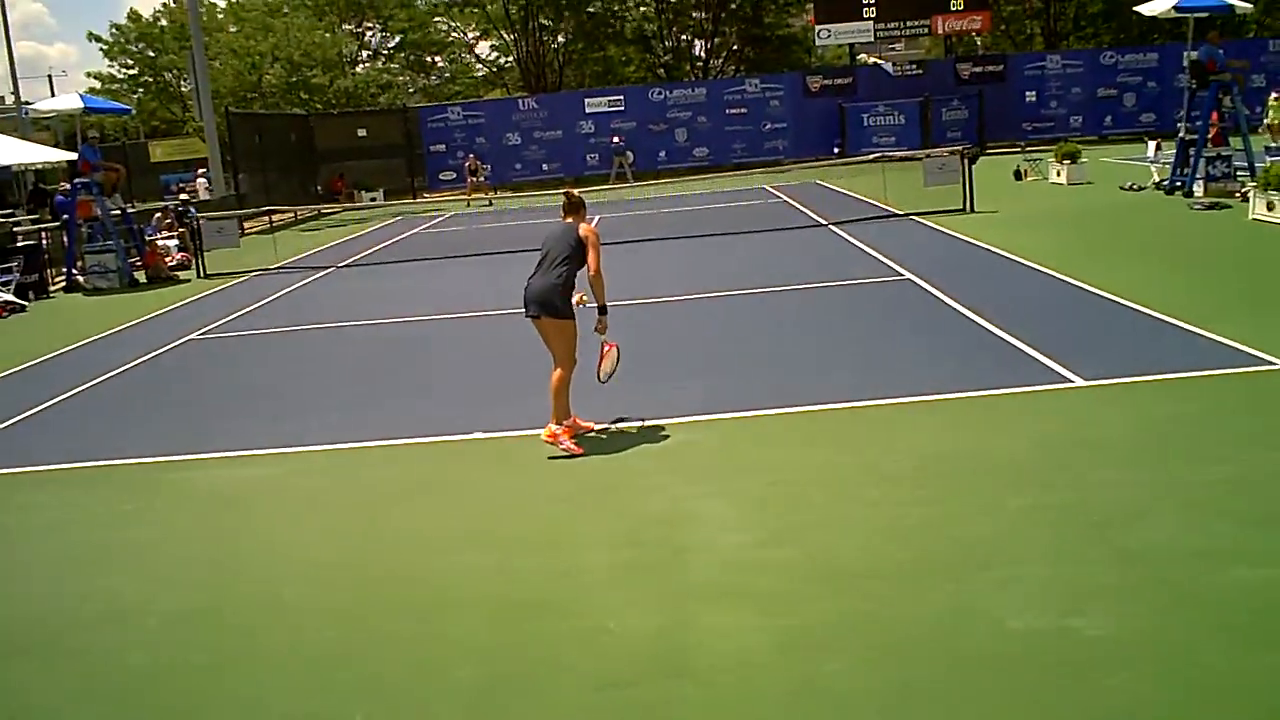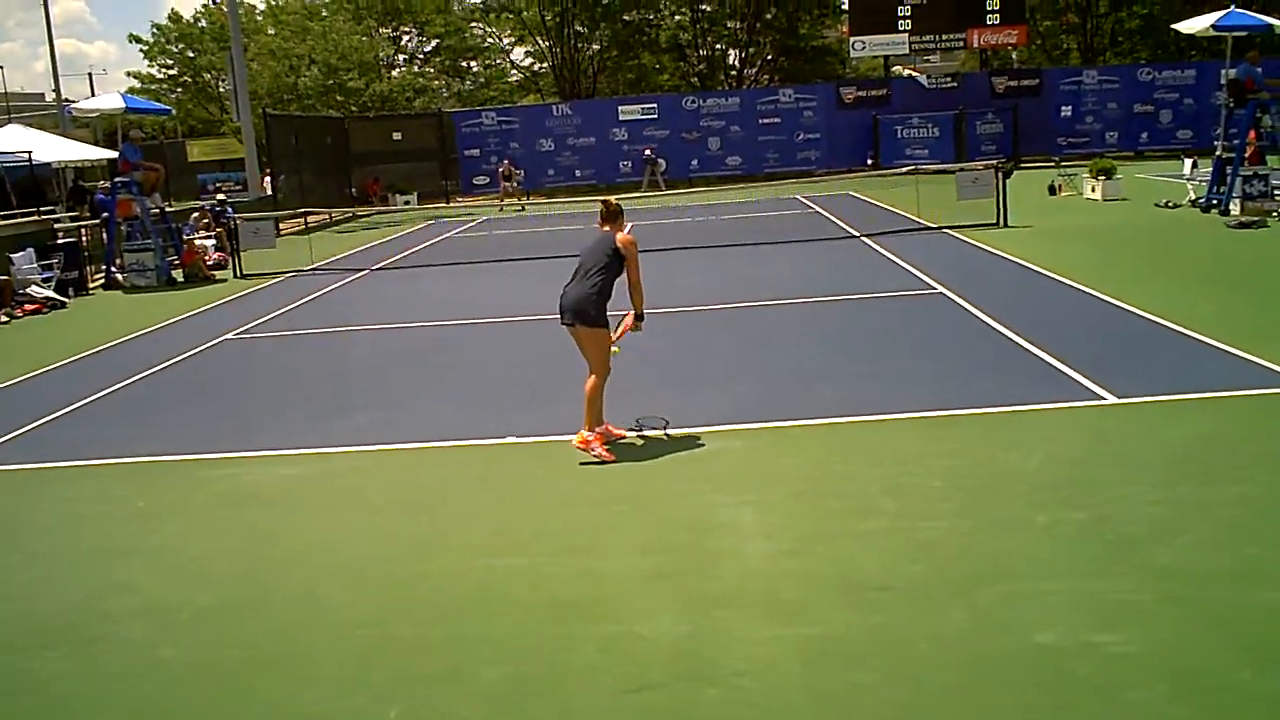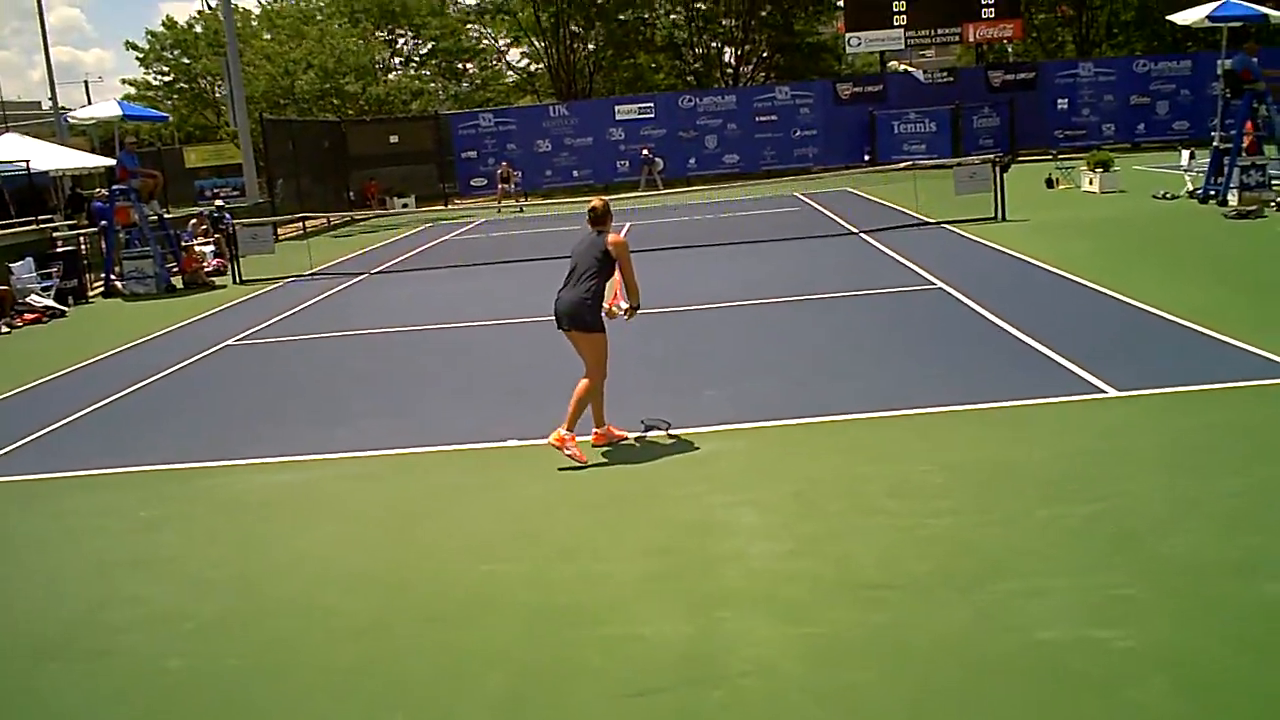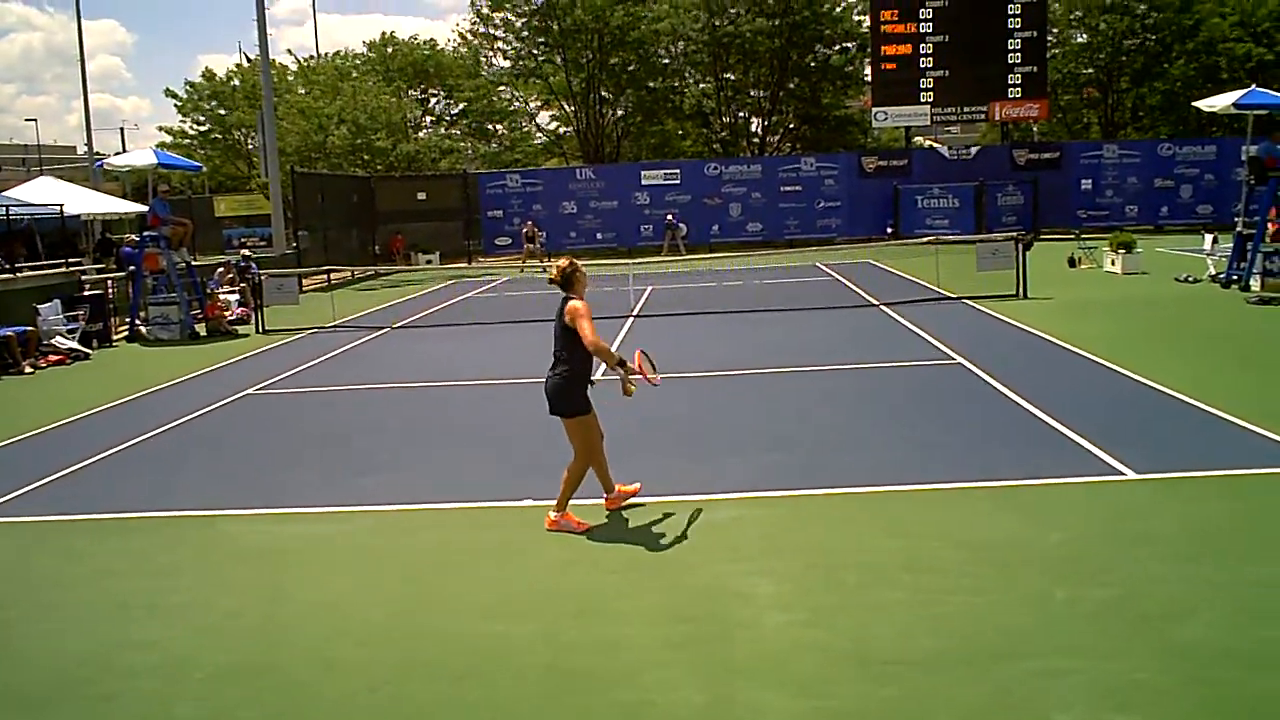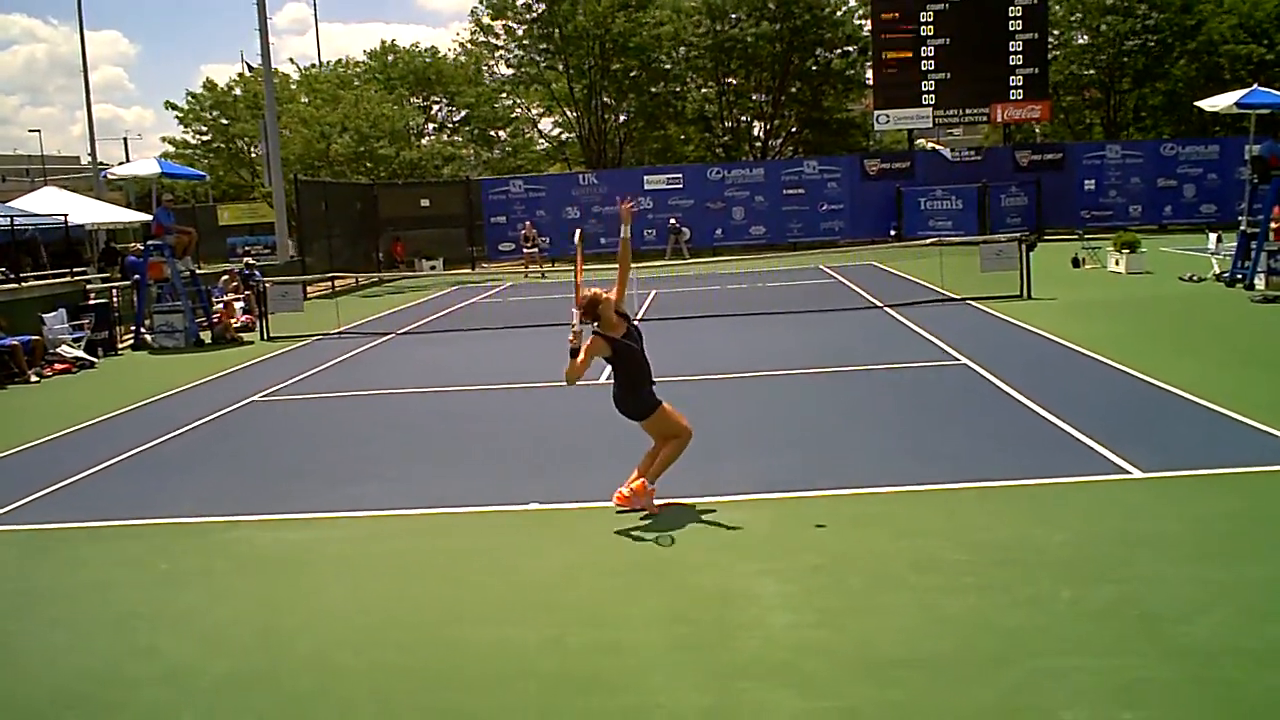
dt=1s
person 1, frame 1
left shoulder: (553, 233)
right shoulder: (587, 231)
right elbow: (594, 272)
left wrist: (570, 299)
right wrist: (602, 311)
left hip: (532, 293)
right hip: (553, 295)
left knee: (564, 362)
right knee: (565, 364)
left ankle: (566, 419)
right ankle: (555, 427)
person 1, frame 2
left shoulder: (593, 242)
right shoulder: (625, 240)
right elbow: (634, 284)
left wrist: (603, 329)
right wrist: (639, 316)
left hip: (568, 301)
right hip: (588, 304)
left knee: (599, 369)
right knee: (599, 371)
left ankle: (599, 426)
right ankle: (587, 434)
person 1, frame 3
left shoulder: (582, 242)
right shoulder: (616, 241)
right elbow: (630, 283)
left wrist: (602, 306)
right wrist: (633, 306)
left hip: (563, 305)
right hip: (582, 309)
left knee: (597, 368)
right knee: (594, 374)
left ankle: (600, 429)
right ankle: (564, 433)
person 1, frame 4
left shoulder: (571, 307)
right shoulder: (577, 307)
left elbow: (591, 345)
right elbow: (594, 345)
left wrist: (619, 369)
right wrist: (621, 363)
left hip: (568, 386)
right hip: (567, 389)
left knee: (595, 440)
right knee: (584, 454)
left ankle: (612, 493)
right ankle: (558, 514)
person 1, frame 5
left shoulder: (617, 311)
right shoulder: (597, 342)
left elbow: (623, 266)
right elbow: (571, 378)
left wrist: (625, 226)
right wrist: (574, 348)
left hip: (640, 392)
right hip: (634, 398)
left knee: (665, 441)
right knee: (682, 433)
left ankle: (628, 491)
right ankle: (643, 486)
